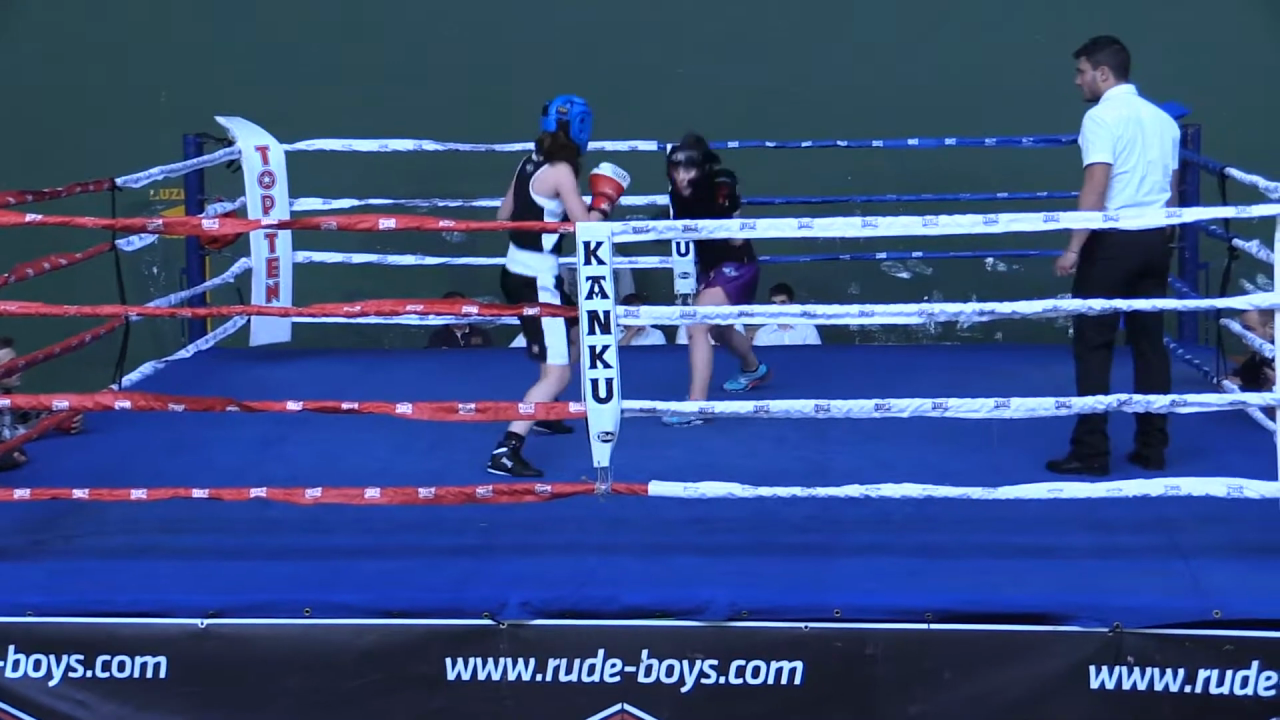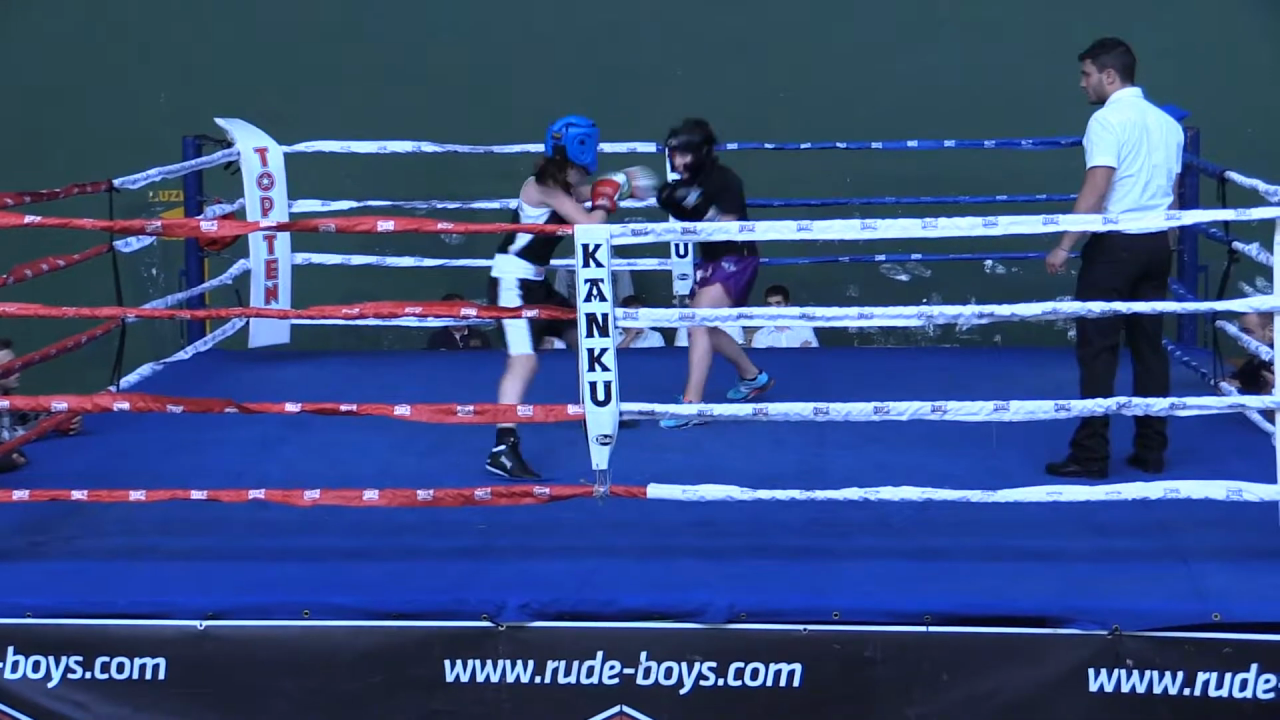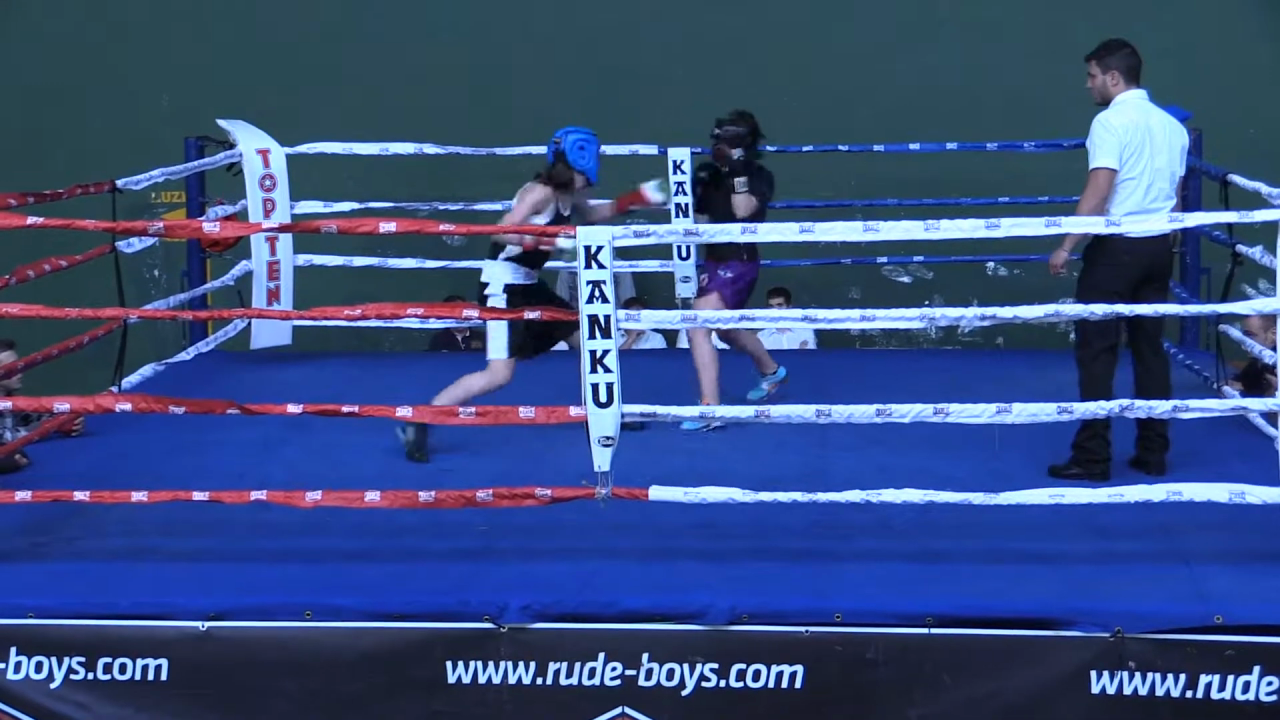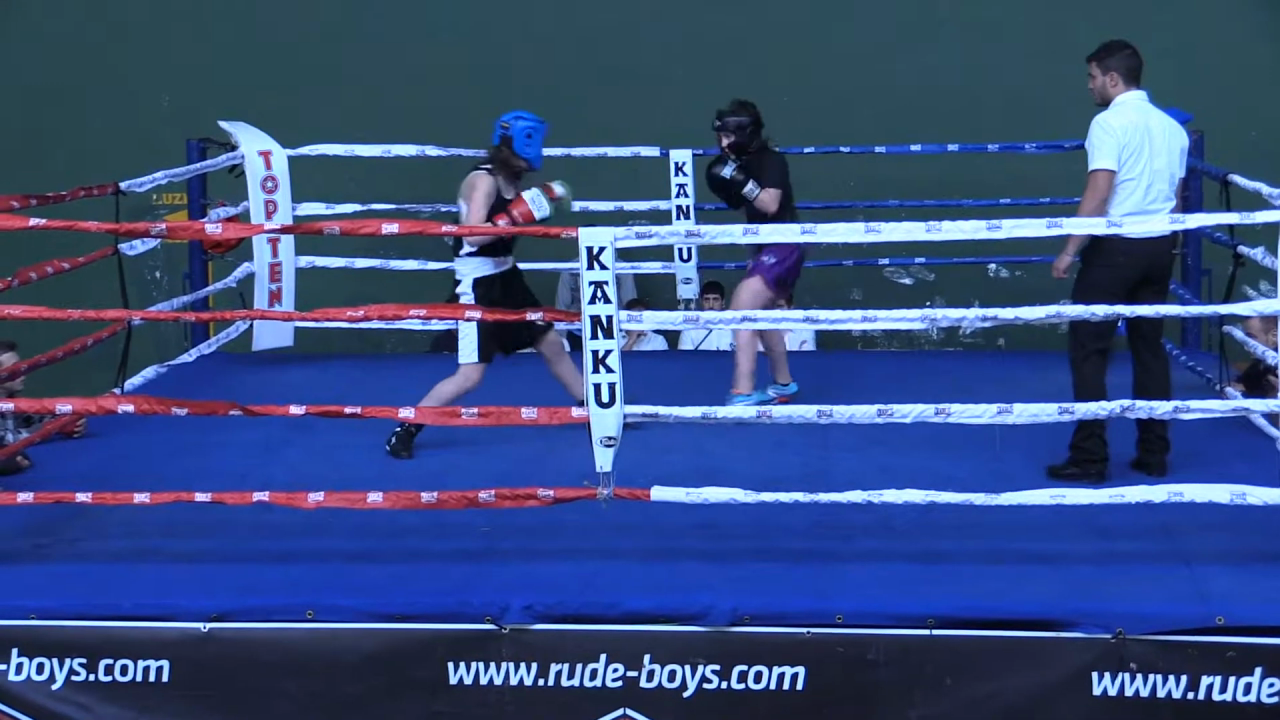
dt=0.2s
person 1, frame 1
left shoulder: (1102, 116)
right shoulder: (1164, 119)
left elbow: (1096, 189)
right elbow: (1170, 192)
left wrist: (1074, 247)
left hip: (1113, 242)
right hip: (1154, 241)
left knee: (1092, 346)
right knee: (1150, 342)
left ankle: (1091, 452)
right ankle: (1152, 447)
person 1, frame 2
left shoulder: (1108, 119)
right shoulder: (1168, 123)
left elbow: (1096, 192)
right elbow: (1169, 193)
left wrist: (1064, 245)
left hip: (1116, 246)
right hip: (1156, 245)
left knee: (1097, 350)
right knee: (1150, 346)
left ankle: (1091, 456)
right ankle: (1151, 449)
person 1, frame 3
left shoulder: (1111, 121)
right shoulder: (1173, 126)
left elbow: (1097, 194)
right elbow: (1173, 195)
left wrist: (1066, 246)
left hip: (1117, 248)
right hip: (1158, 247)
left knee: (1096, 351)
right knee: (1150, 348)
left ankle: (1092, 458)
right ankle: (1153, 452)
person 1, frame 4
left shoulder: (1110, 122)
right shoulder: (1173, 127)
left elbow: (1097, 196)
right elbow: (1174, 198)
left wrist: (1069, 250)
left hip: (1115, 249)
right hip: (1158, 249)
left knee: (1088, 350)
right knee: (1150, 349)
left ankle: (1089, 458)
right ankle: (1154, 453)
person 2, frame 1
left shoulder: (530, 163)
right shoulder: (561, 171)
left elbow: (503, 216)
right wrist: (605, 199)
left hip: (519, 271)
right hip: (536, 277)
left knee: (573, 336)
right knee: (557, 372)
left ankle: (546, 415)
right ankle: (506, 450)
person 2, frame 2
left shoulder: (569, 185)
right shoulder: (545, 185)
right elbow: (590, 226)
right wrist: (606, 199)
left hip: (534, 282)
right hip: (513, 281)
right knee: (523, 363)
right ankle: (504, 449)
person 2, frame 3
left shoulder: (571, 195)
right shoulder: (541, 191)
left elbow: (594, 216)
right elbow: (502, 234)
left wrist: (633, 200)
right wrist: (541, 242)
left hip: (530, 285)
right hip: (504, 285)
left knee: (585, 338)
right knee: (498, 374)
right ankle: (417, 425)
person 2, frame 4
left shoulder: (512, 179)
right shoulder: (482, 179)
right elbow: (474, 236)
left wrist: (547, 198)
right wrist: (517, 217)
left hip: (505, 275)
right hip: (477, 282)
left knee: (552, 344)
right knee: (469, 376)
right ankle: (406, 429)
person 3, frame 1
left shoulder: (721, 191)
right shoulder: (681, 198)
left elbow: (737, 240)
left wrist: (727, 207)
left hip: (736, 268)
right hip: (711, 267)
left knee: (697, 328)
right knee: (718, 327)
left ankle: (695, 406)
right ankle: (754, 369)
person 3, frame 2
left shoulder: (724, 180)
right shoulder: (688, 182)
right elbow: (689, 221)
left wrist: (699, 205)
right wrist: (672, 203)
left hip: (735, 261)
right hip: (712, 260)
left knee: (698, 325)
right knee: (706, 329)
left ankle: (691, 405)
right ankle: (754, 378)
person 3, frame 3
left shoulder: (758, 175)
right shoulder: (714, 171)
left elbow: (741, 212)
right elbow: (703, 220)
left wrist: (739, 173)
right wrist: (702, 199)
left hip: (735, 264)
right hip: (717, 261)
left knee: (697, 330)
right knee: (727, 326)
left ankle: (710, 408)
right ankle: (771, 372)
person 3, frame 4
left shoulder: (770, 161)
right shoulder: (740, 160)
left elbow: (770, 205)
right elbow: (736, 203)
left wrist: (738, 179)
right wrist: (723, 185)
left hip: (781, 249)
right hip: (769, 249)
left knee: (741, 311)
right knee: (757, 314)
left ankle: (743, 393)
right ankle: (783, 384)
